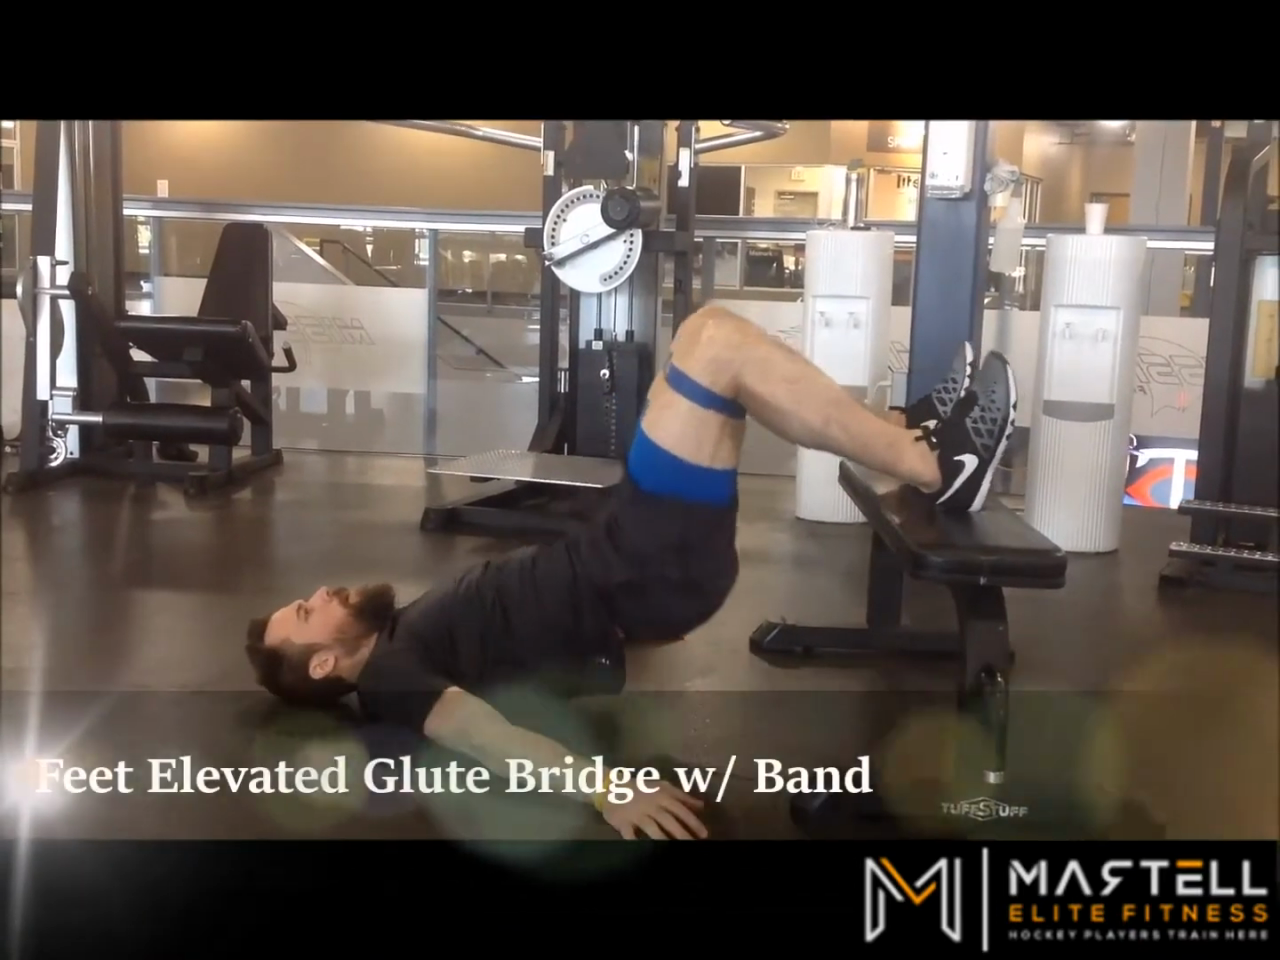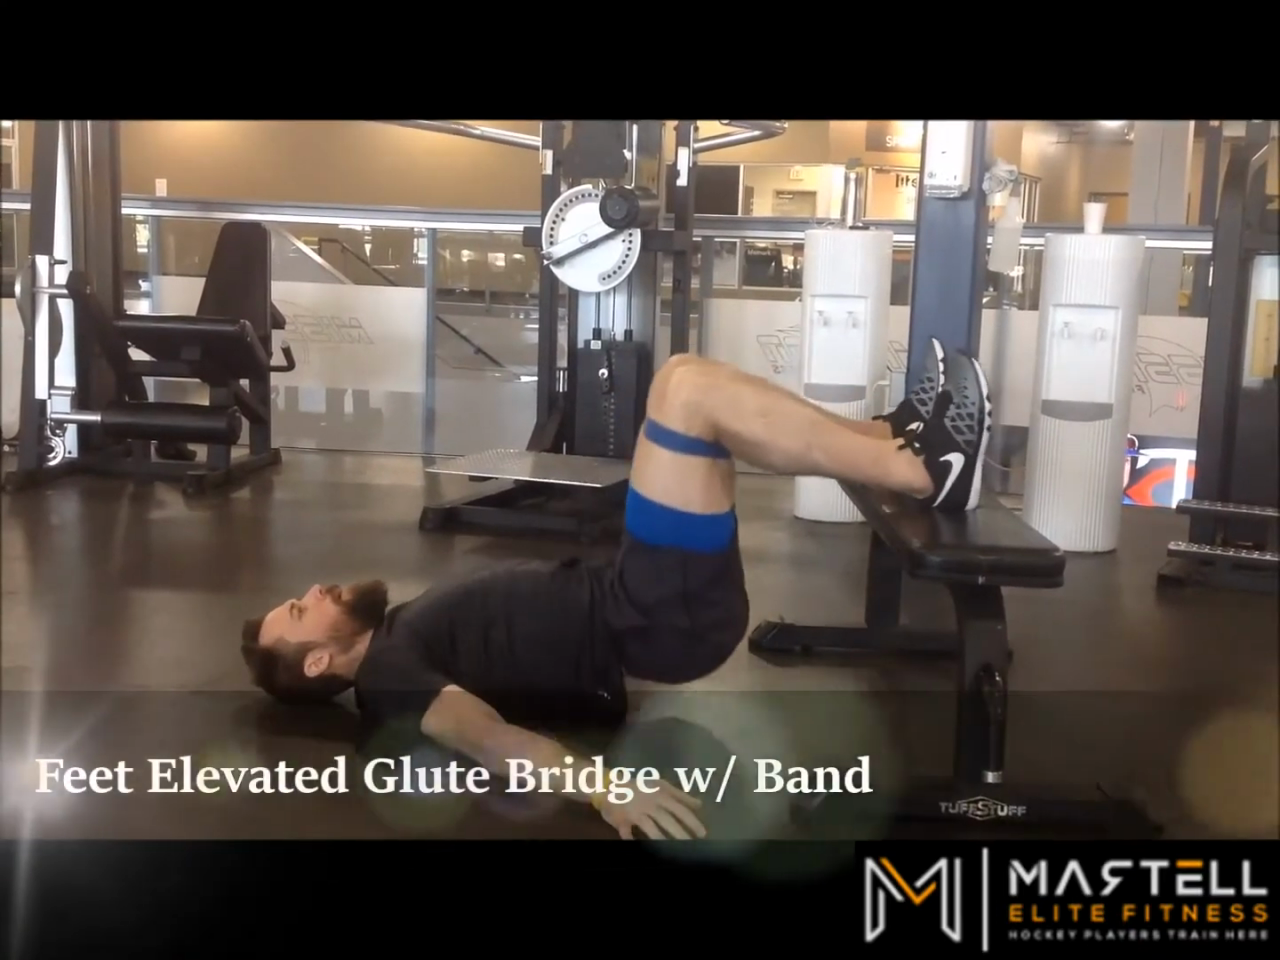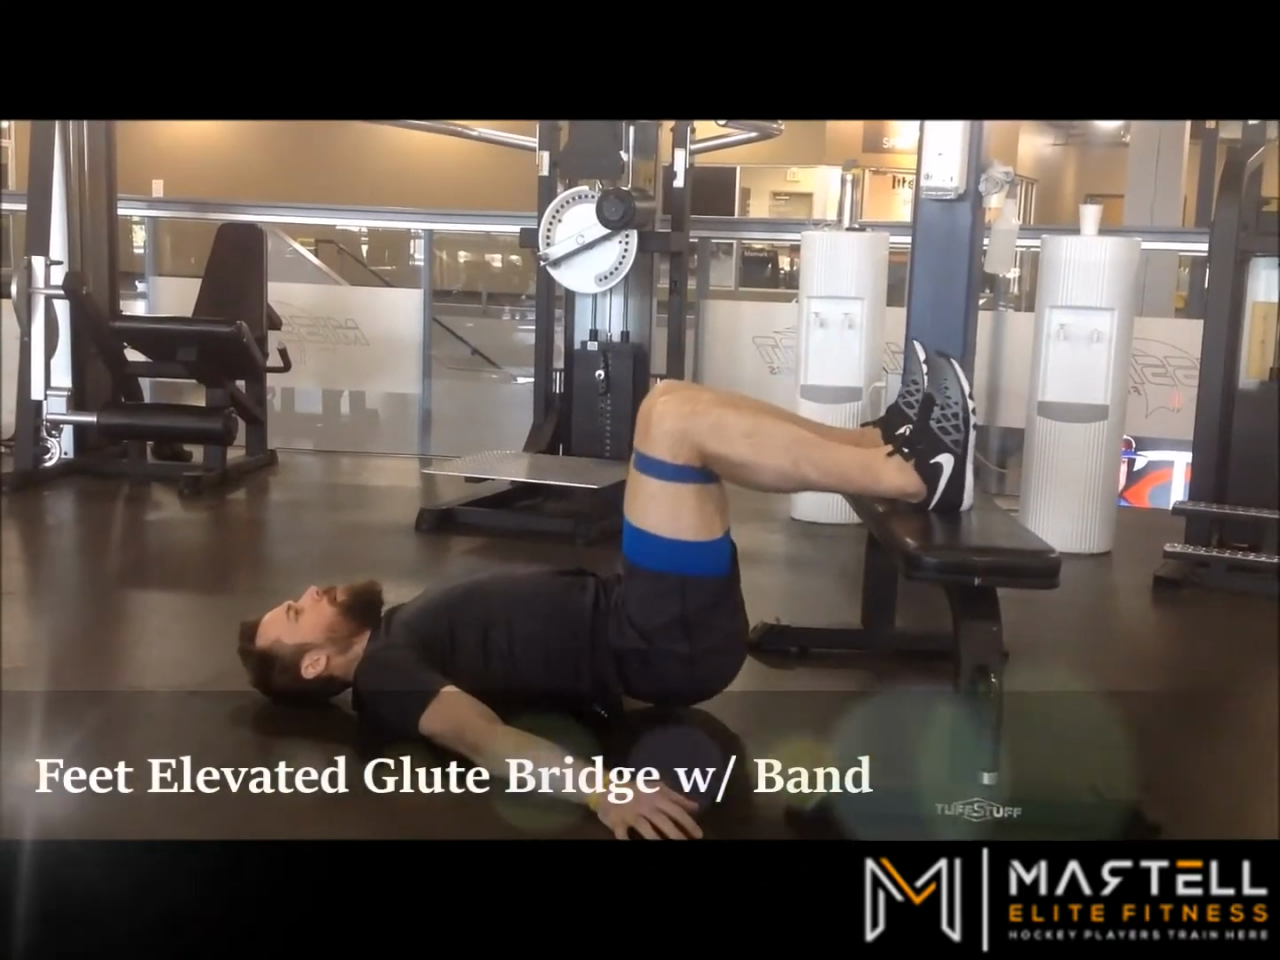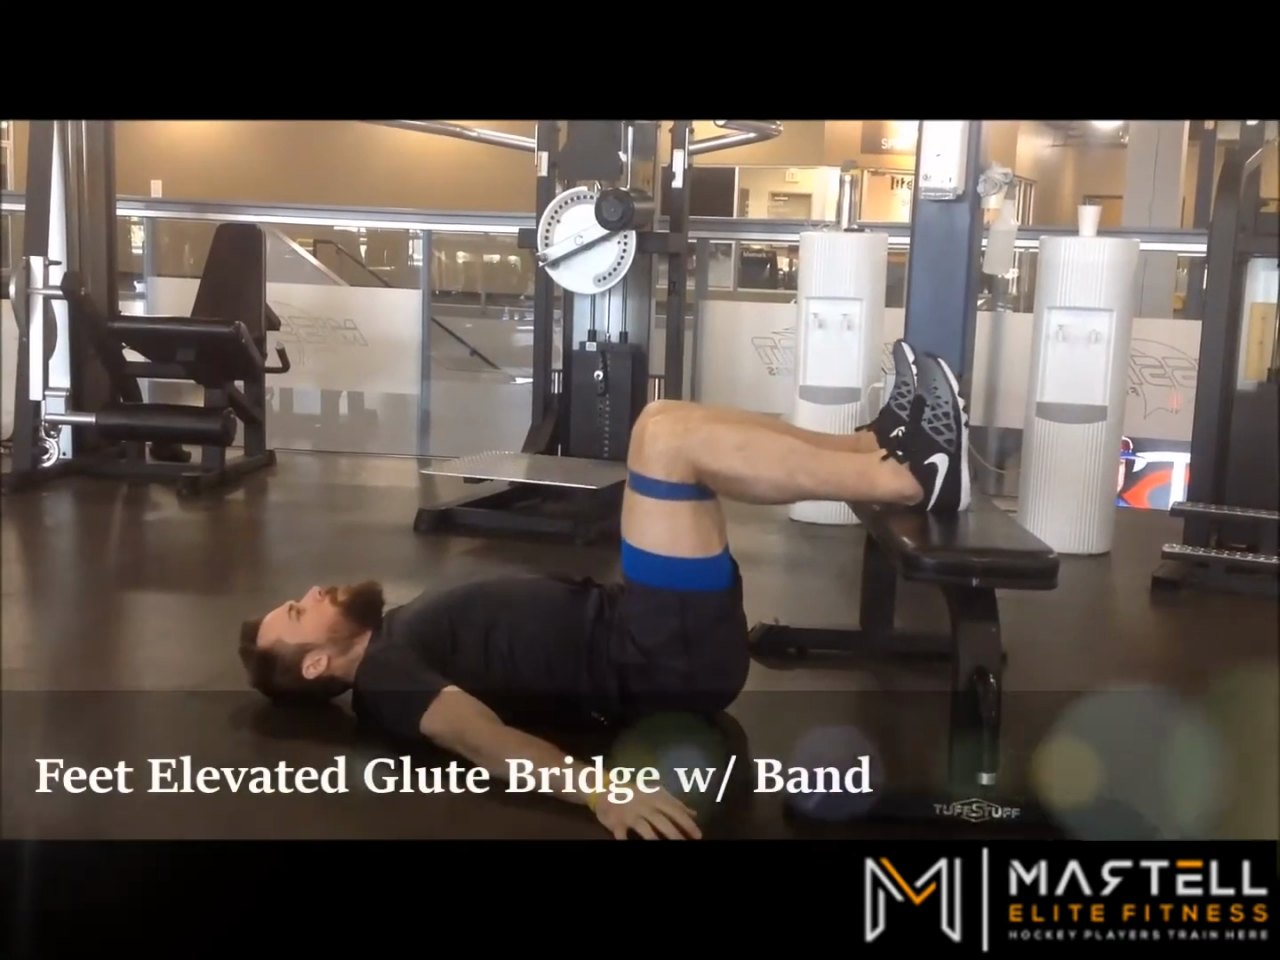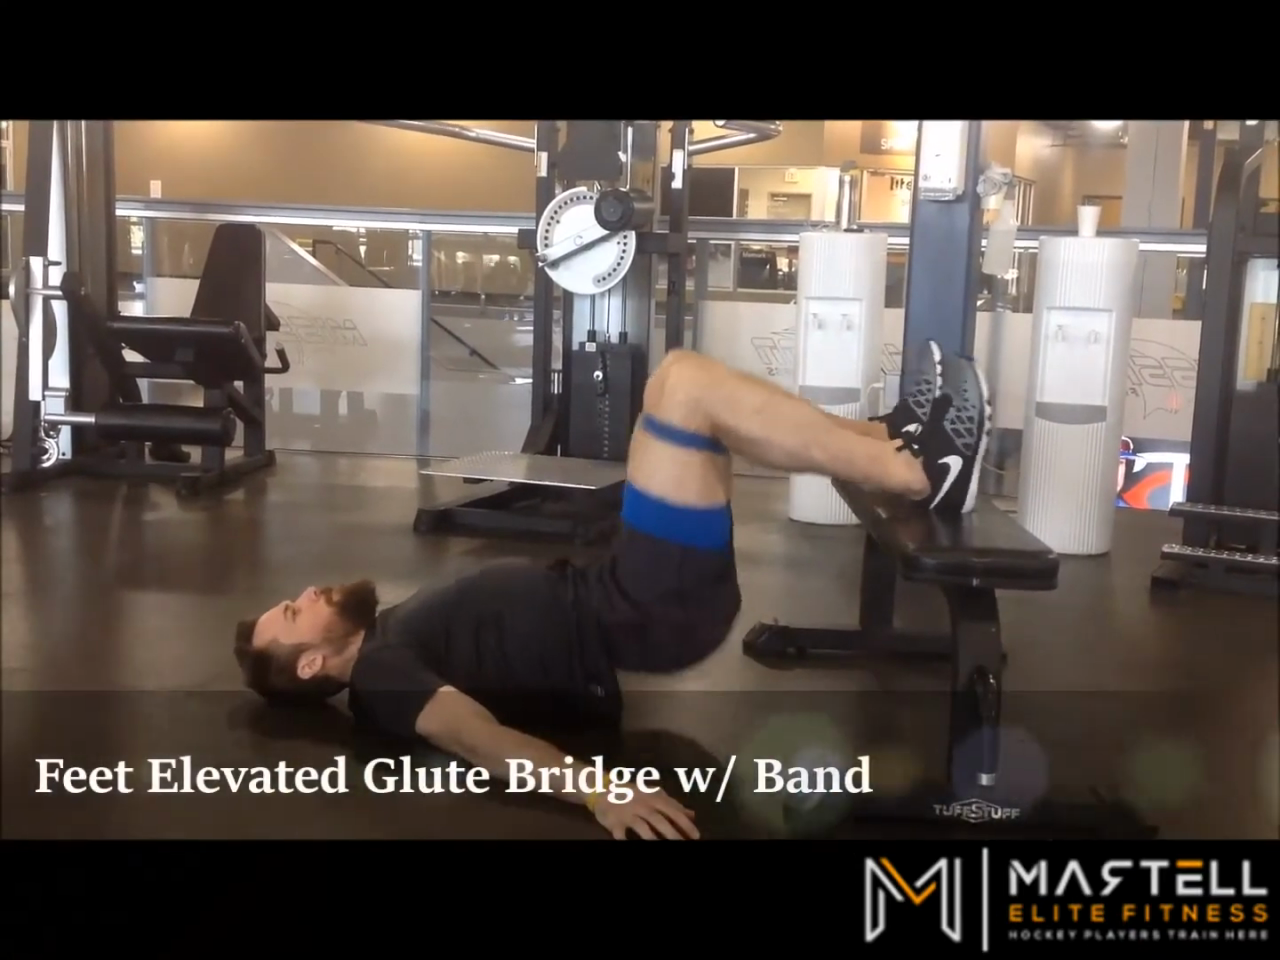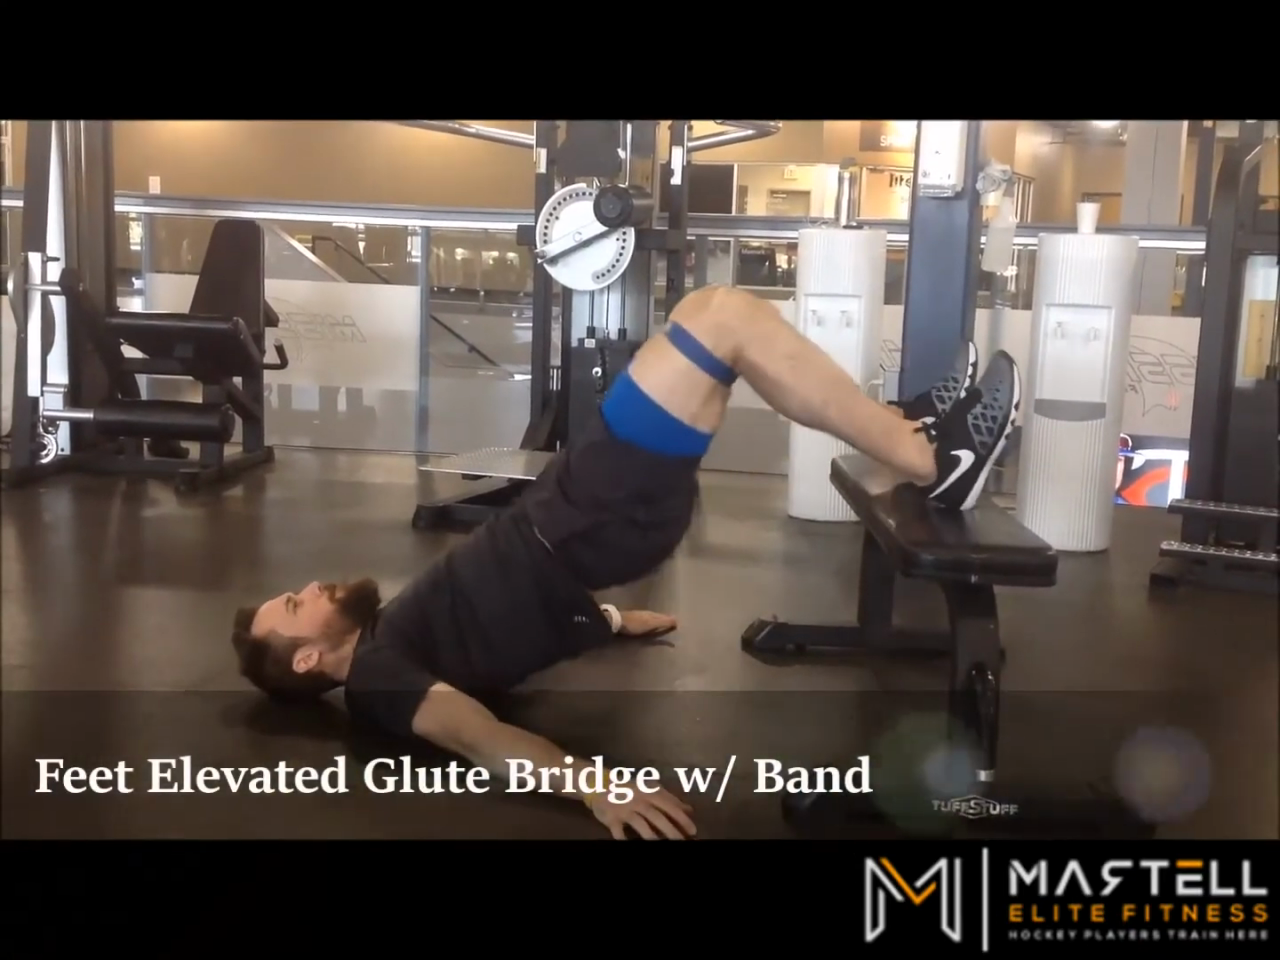
dt=0.4s
person 1, frame 1
left shoulder: (402, 636)
right shoulder: (391, 681)
right elbow: (487, 737)
right wrist: (602, 785)
left hip: (615, 572)
right hip: (647, 568)
left knee: (717, 346)
right knee: (717, 342)
left ankle: (911, 432)
right ankle: (934, 467)
person 1, frame 2
left shoulder: (401, 633)
right shoulder: (389, 678)
right elbow: (484, 737)
right wrist: (599, 785)
left hip: (619, 597)
right hip: (660, 616)
left knee: (694, 392)
right knee: (689, 388)
left ankle: (899, 439)
right ankle: (926, 472)
person 1, frame 3
left shoulder: (399, 633)
right shoulder: (385, 678)
right elbow: (481, 737)
right wrist: (595, 787)
left hip: (618, 609)
right hip: (661, 643)
left knee: (684, 413)
right knee: (675, 417)
left ankle: (887, 442)
right ankle: (918, 476)
person 1, frame 4
left shoulder: (401, 633)
right shoulder: (387, 680)
right elbow: (480, 737)
right wrist: (595, 790)
left hip: (618, 619)
right hip: (660, 660)
left knee: (678, 432)
right knee: (668, 436)
left ankle: (882, 446)
right ankle: (915, 478)
person 1, frame 5
left shoulder: (392, 635)
right shoulder: (381, 677)
right elbow: (476, 737)
right wrist: (592, 787)
left hip: (606, 597)
right hip: (650, 614)
left knee: (688, 391)
right knee: (686, 385)
left ankle: (895, 441)
right ankle: (923, 473)
person 1, frame 6
left shoulder: (385, 638)
right shoulder: (375, 676)
right elbow: (474, 735)
right wrist: (592, 785)
left hip: (572, 525)
right hip: (595, 520)
left knee: (725, 321)
right knee: (723, 315)
left ankle: (911, 431)
right ankle: (930, 460)
